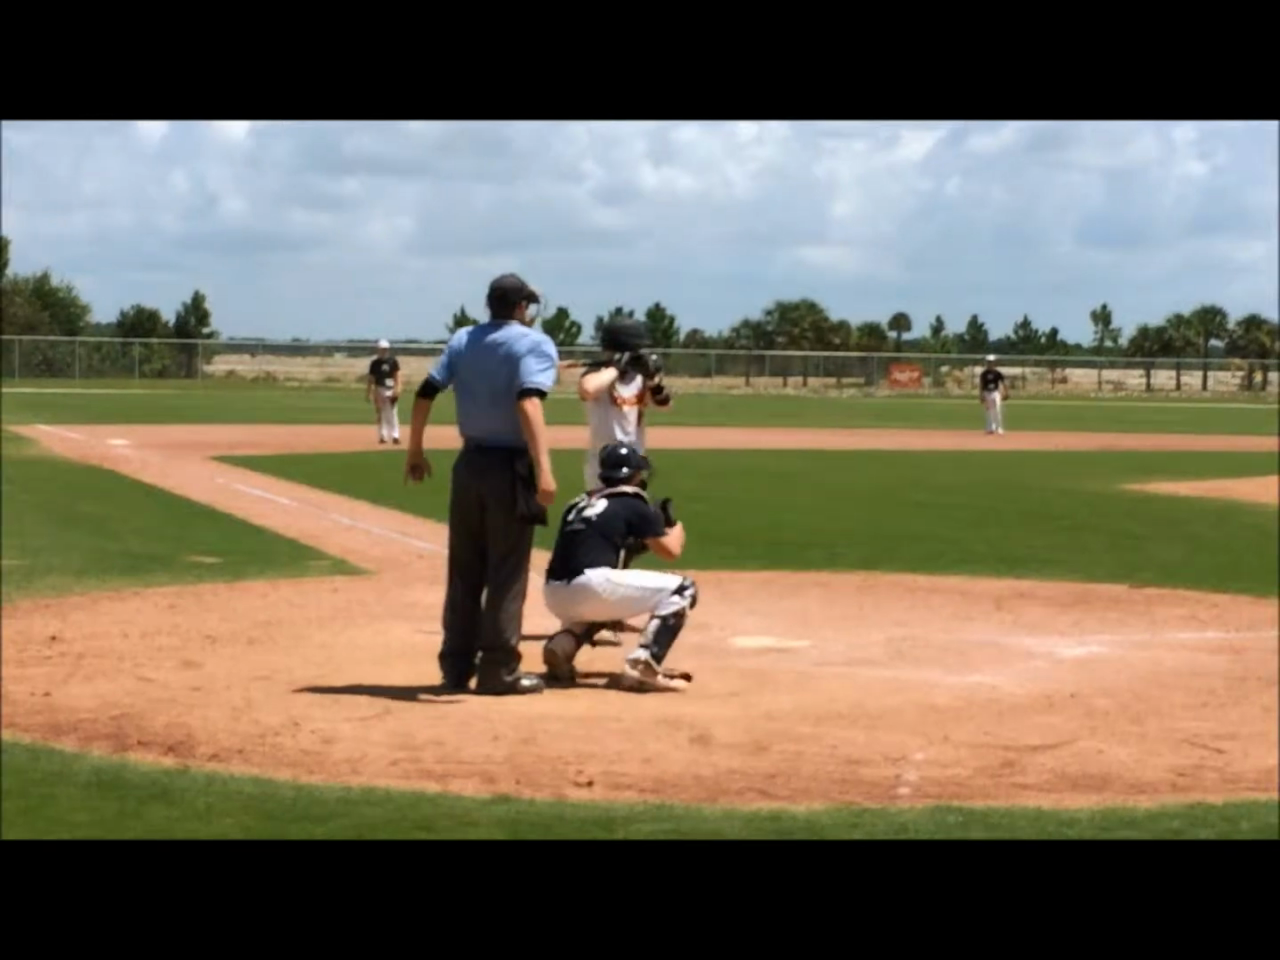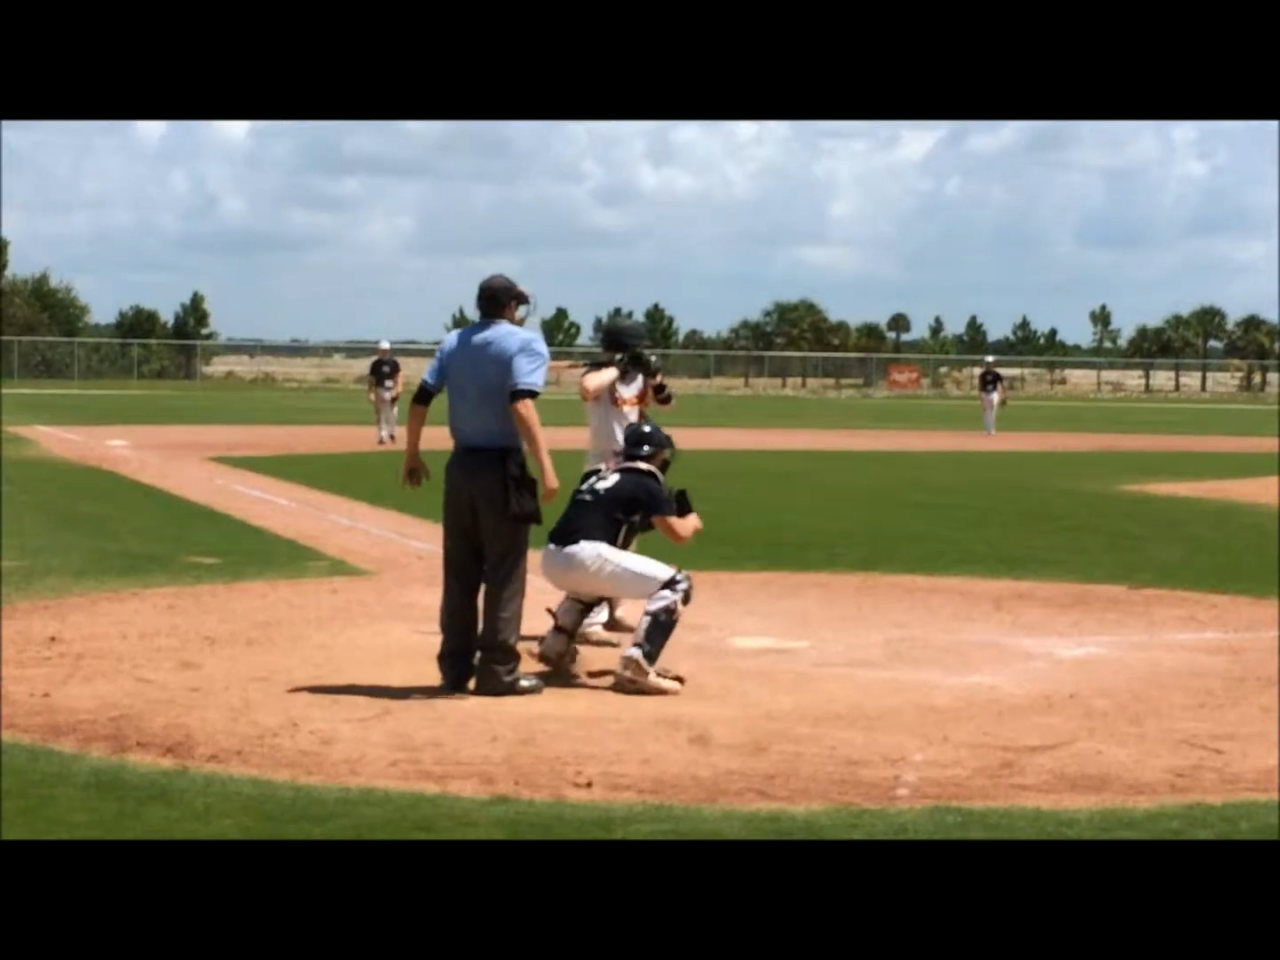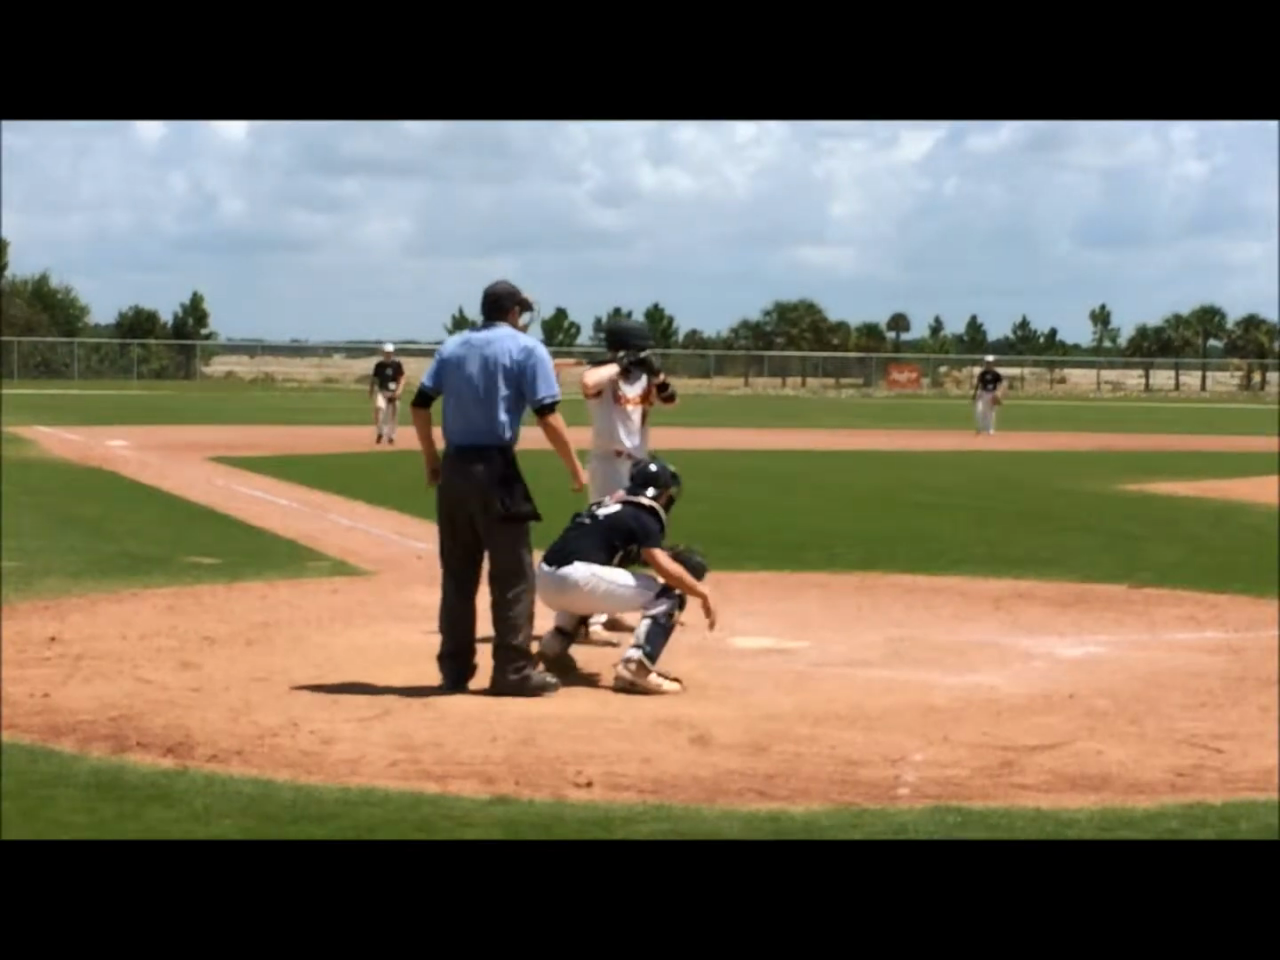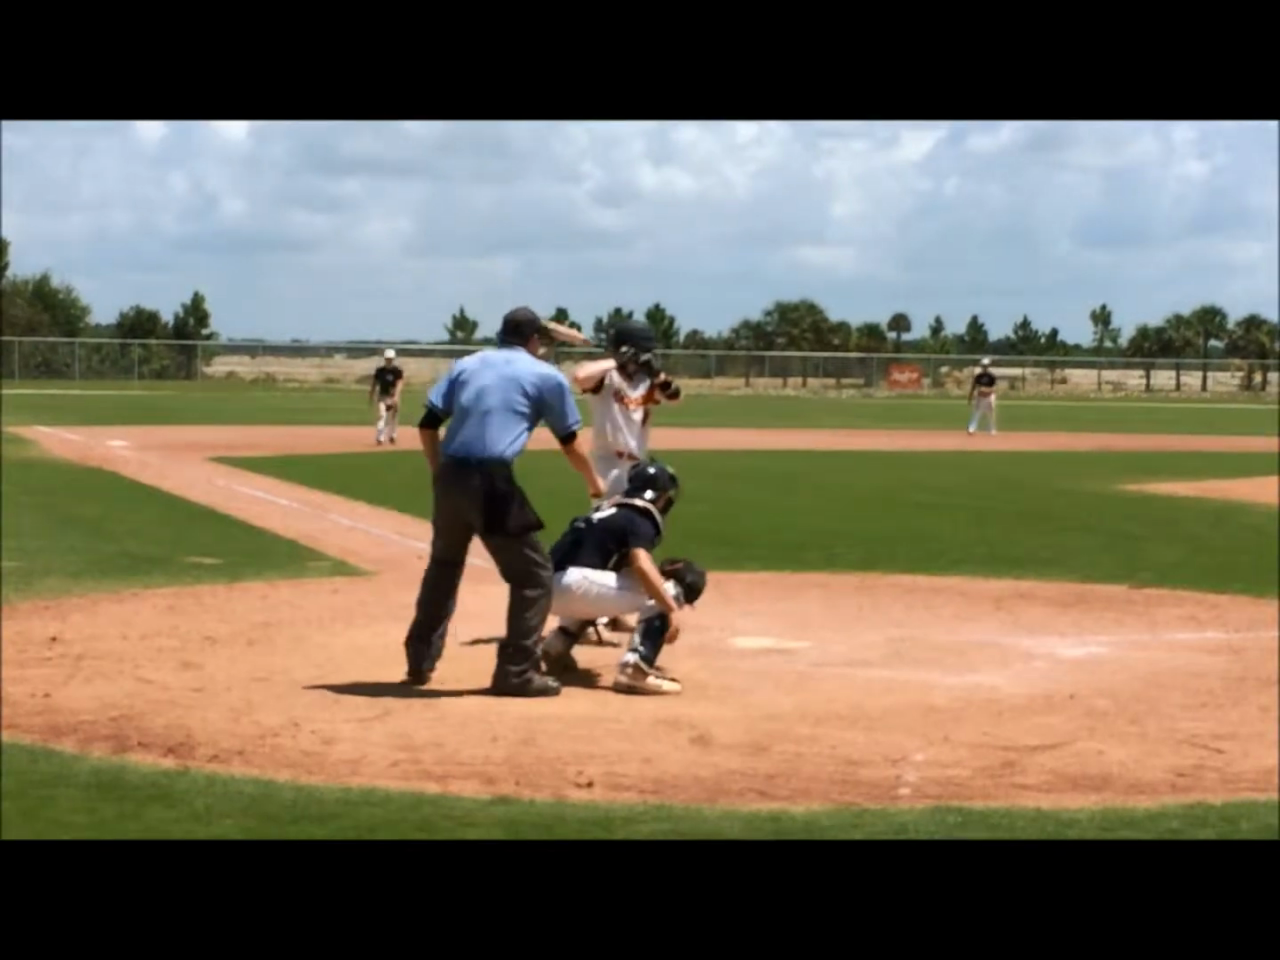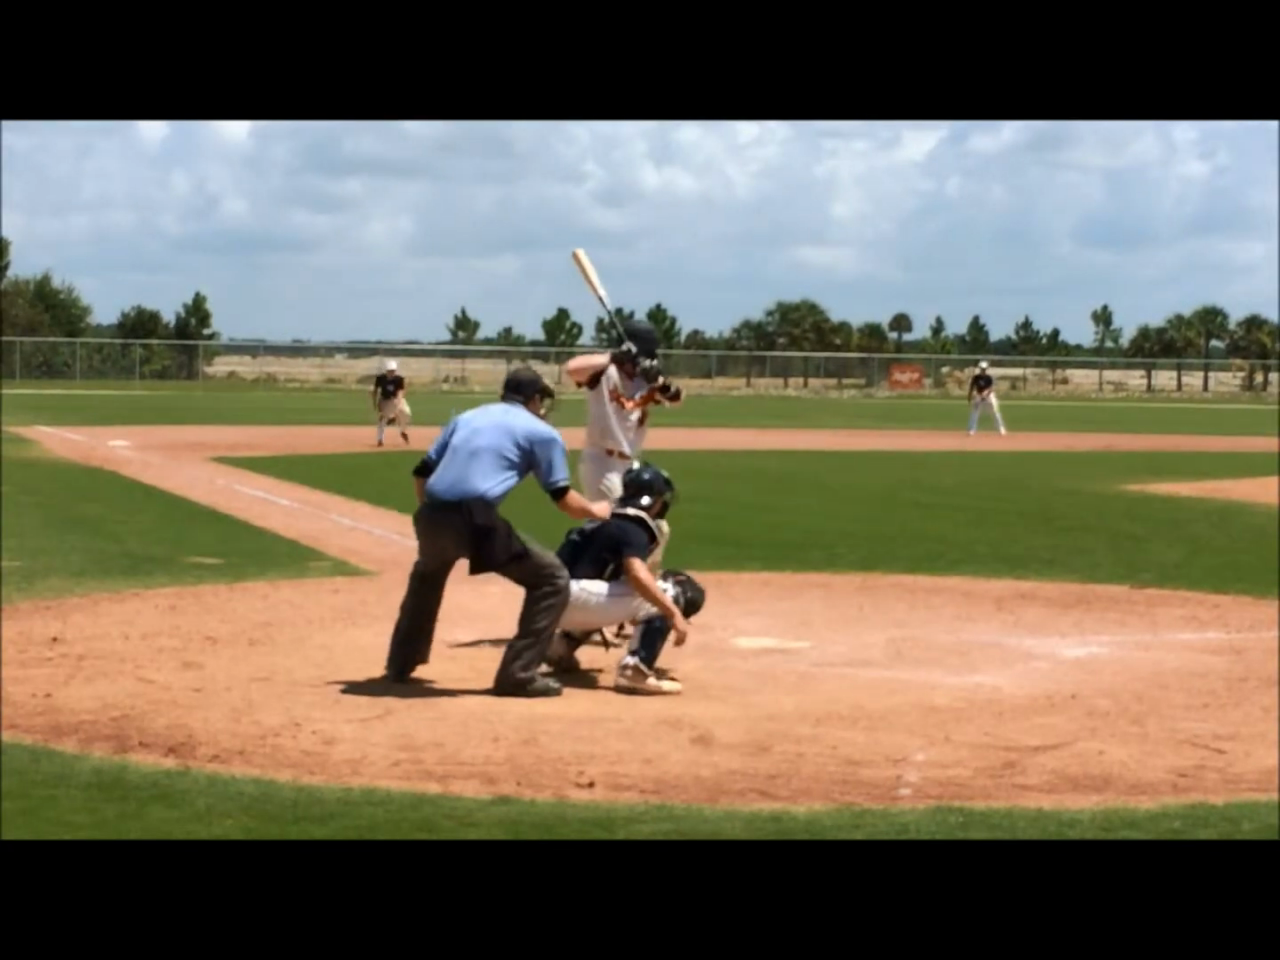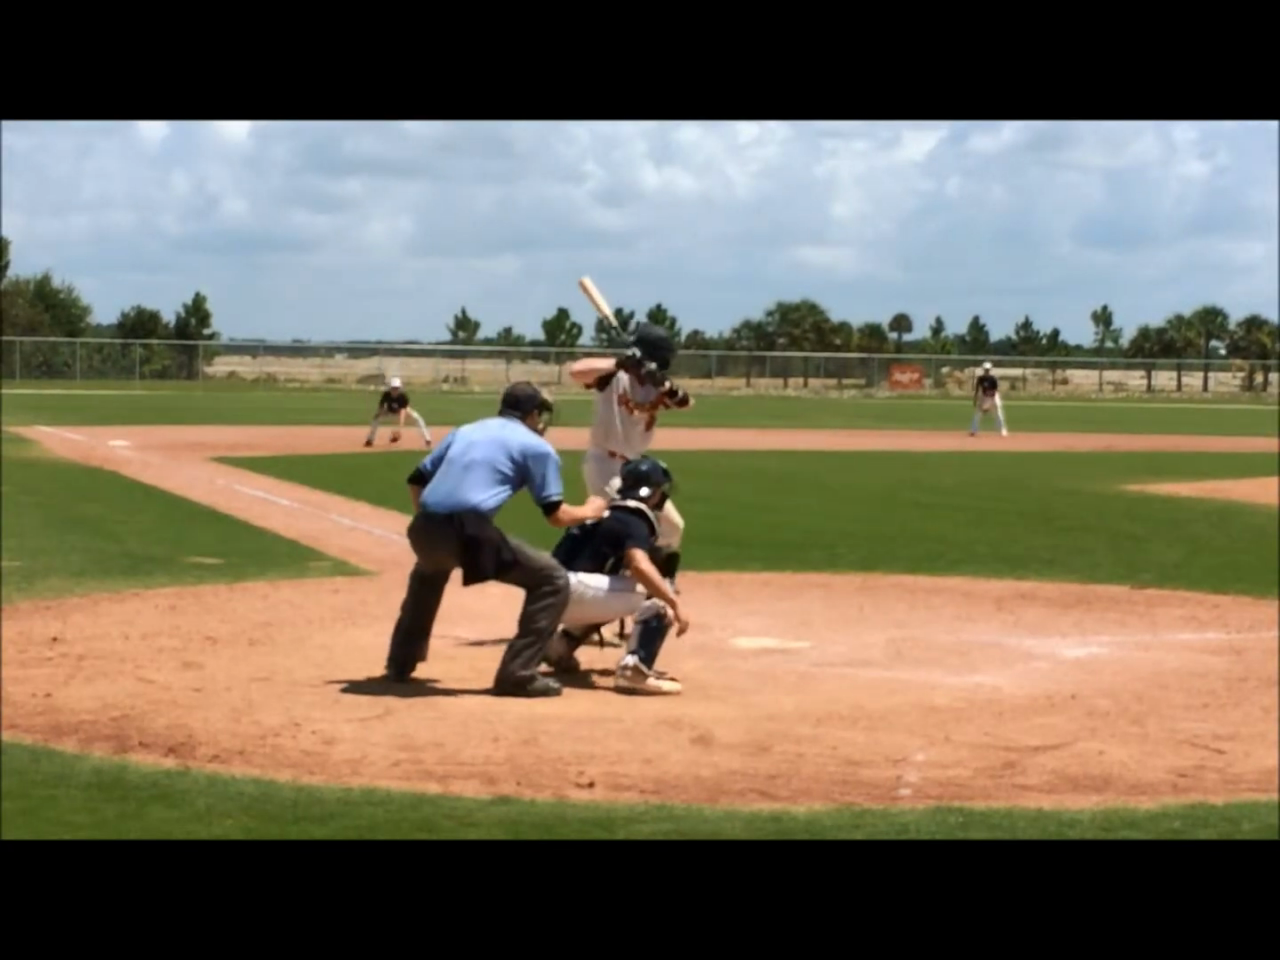
dt=0.3s
person 1, frame 1
left shoulder: (462, 340)
right shoulder: (535, 343)
left elbow: (425, 393)
right elbow: (529, 402)
left wrist: (415, 450)
right wrist: (544, 468)
left hip: (469, 464)
right hip: (510, 467)
left knee: (464, 572)
right knee: (507, 573)
left ankle: (457, 666)
right ankle: (499, 671)
person 1, frame 2
left shoulder: (453, 342)
right shoulder: (525, 341)
left elbow: (421, 399)
right elbow: (521, 404)
left wrist: (412, 455)
right wrist: (546, 466)
left hip: (460, 465)
right hip: (501, 468)
left knee: (460, 573)
right knee: (504, 574)
left ankle: (455, 668)
right ankle: (498, 671)
person 1, frame 3
left shoulder: (452, 345)
right shoulder: (527, 348)
left elbow: (419, 404)
right elbow: (548, 417)
left wrist: (431, 458)
right wrist: (575, 468)
left hip: (453, 466)
right hip: (493, 468)
left knee: (458, 572)
right knee: (513, 573)
left ankle: (455, 669)
right ankle: (513, 670)
person 1, frame 4
left shoulder: (466, 364)
right shoulder: (546, 375)
left elbow: (428, 424)
right elbow: (570, 442)
right wrist: (594, 481)
left hip: (450, 478)
right hip: (492, 483)
left knee: (443, 567)
right knee: (532, 575)
left ankle: (420, 661)
right ankle: (516, 673)
person 1, frame 5
left shoulder: (467, 417)
right shoulder: (541, 431)
left elbow: (422, 472)
right elbow: (564, 500)
right wrist: (596, 509)
left hip: (430, 518)
right hip: (474, 521)
left knee: (427, 575)
right knee: (552, 579)
left ankle: (400, 662)
right ankle: (518, 675)
person 1, frame 6
left shoulder: (465, 430)
right shoulder: (536, 446)
left elbow: (417, 480)
right elbow: (556, 515)
right wrist: (590, 510)
left hip: (424, 530)
right hip: (468, 532)
left knee: (427, 575)
right knee: (552, 580)
left ankle: (400, 663)
right ankle: (518, 675)
person 2, frame 1
left shoulder: (639, 375)
right shoulder: (598, 373)
left elbow: (663, 402)
right elbow: (587, 389)
left wrist: (653, 377)
right wrist: (617, 367)
right hip: (605, 466)
person 2, frame 2
left shoulder: (638, 376)
right shoulder: (599, 373)
left elbow: (665, 400)
right elbow: (588, 388)
left wrist: (654, 374)
right wrist: (618, 366)
right hip: (605, 466)
left knee: (624, 542)
left ankle: (609, 612)
right ankle: (590, 621)
person 2, frame 3
left shoulder: (642, 376)
right shoulder: (603, 373)
left elbow: (669, 398)
right elbow: (587, 383)
left wrist: (656, 373)
right wrist: (619, 365)
left hip: (636, 466)
right hip: (608, 465)
left ankle: (606, 612)
right ankle: (590, 620)
person 2, frame 4
left shoulder: (644, 378)
right shoulder: (605, 375)
left elbow: (674, 395)
right elbow: (579, 376)
left wrist: (657, 374)
right wrist: (616, 361)
left hip: (637, 467)
right hip: (610, 466)
left ankle: (609, 612)
person 2, frame 5
left shoulder: (647, 379)
right shoulder: (604, 372)
left elbow: (676, 397)
right elbow: (572, 368)
left wrist: (657, 378)
right wrist: (614, 356)
left hip: (631, 465)
right hip: (601, 463)
left knee: (658, 532)
person 2, frame 6
left shoulder: (655, 383)
right shoulder: (614, 375)
left elbow: (685, 403)
right elbow: (576, 371)
left wrist: (663, 384)
right wrist: (619, 362)
right hip: (605, 464)
left knee: (672, 525)
person 3, frame 1
left shoulder: (581, 503)
right shoulder: (633, 503)
right elbow: (670, 551)
right wrist: (676, 528)
left hip: (556, 595)
right hip: (589, 586)
right knee: (682, 590)
left ankle: (563, 644)
right ankle: (643, 667)
person 3, frame 2
left shoulder: (601, 475)
right shoulder: (646, 483)
right elbow: (679, 533)
left wrist: (653, 514)
right wrist: (693, 519)
left hip: (553, 560)
right hip: (583, 558)
right knee: (675, 585)
left ankle: (556, 643)
right ankle: (636, 666)
person 3, frame 3
left shoulder: (608, 506)
right shoulder: (644, 518)
right elbow: (662, 565)
right wrist: (703, 593)
left hip: (547, 581)
right hip: (576, 579)
right knee: (669, 593)
left ankle: (555, 646)
right ankle: (637, 667)
person 3, frame 4
left shoulder: (610, 511)
right shoulder: (639, 521)
right elbow: (641, 566)
left wrist: (660, 573)
right wrist: (672, 609)
left hip: (550, 586)
right hip: (571, 585)
right knee: (667, 592)
left ankle: (557, 647)
right ankle: (635, 669)
person 3, frame 5
left shoulder: (611, 520)
right shoulder: (634, 529)
right elbow: (637, 575)
right wrist: (674, 613)
right hip: (573, 596)
right knee: (668, 593)
left ankle: (561, 648)
right ankle: (635, 671)
person 3, frame 6
left shoulder: (612, 512)
right shoulder: (634, 520)
right elbow: (639, 566)
right wrist: (675, 603)
right hip: (571, 591)
left knee: (610, 596)
right knee: (659, 595)
left ankle: (560, 647)
right ankle: (634, 670)
